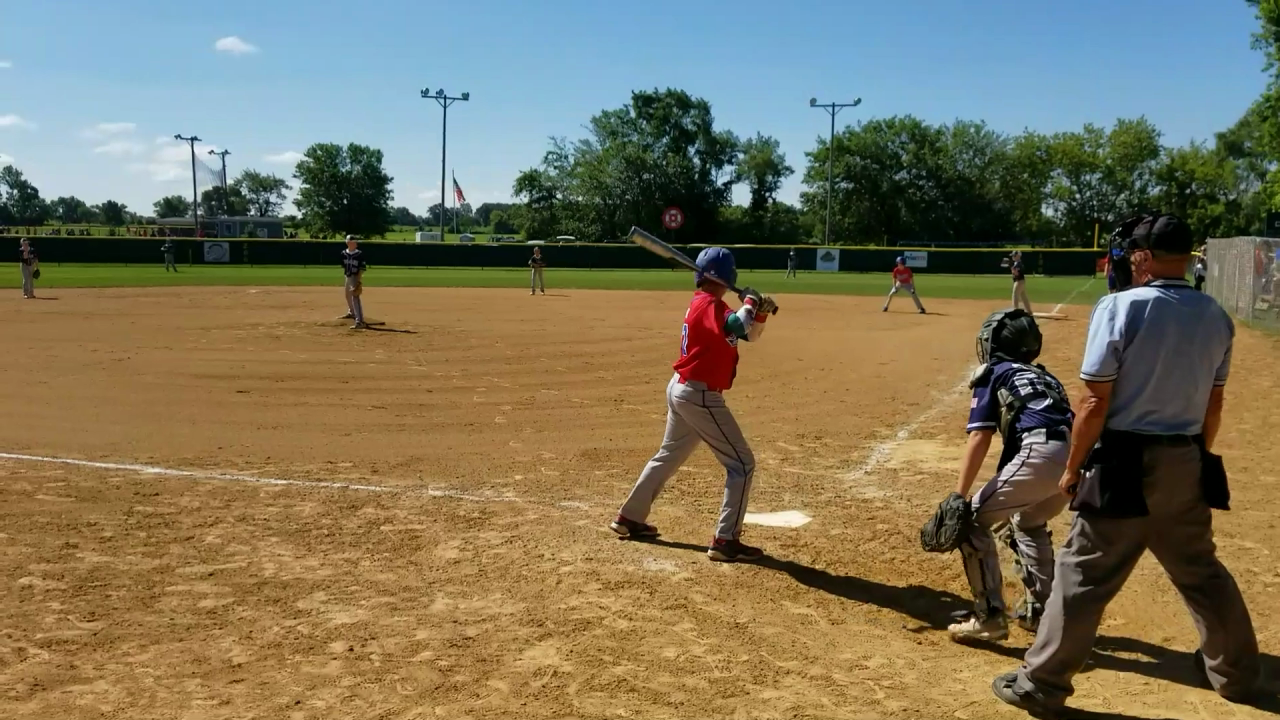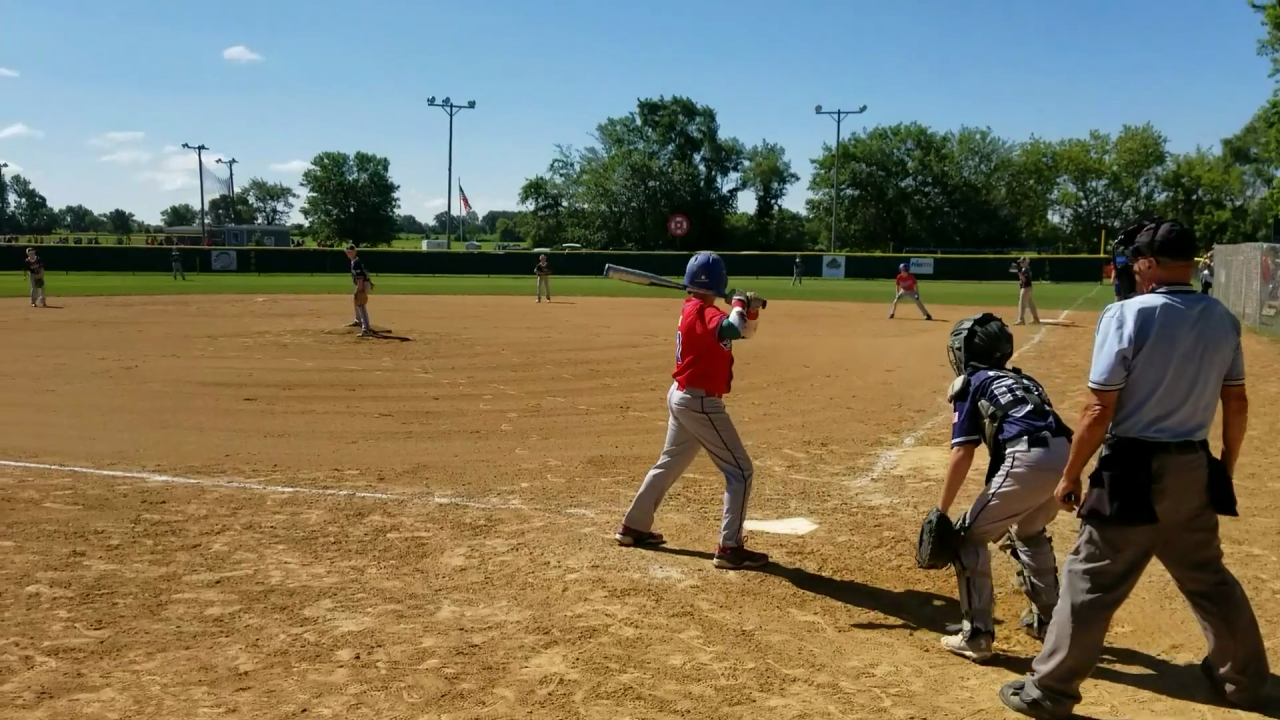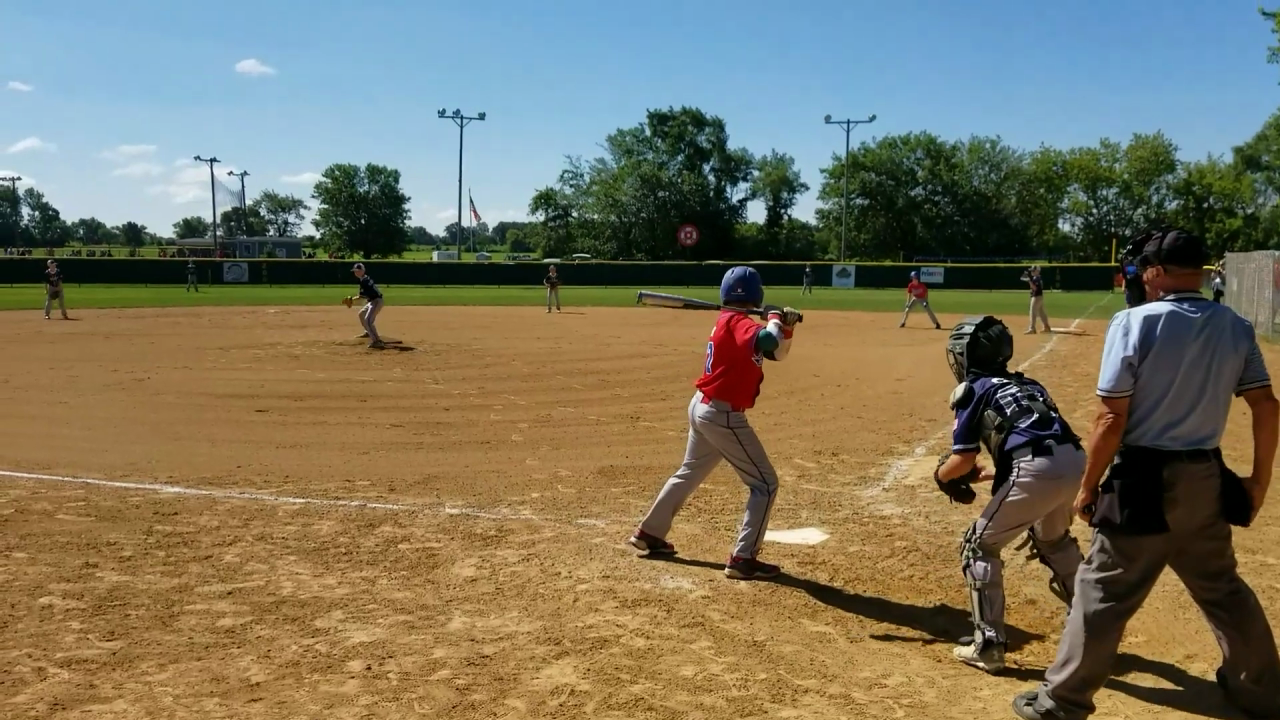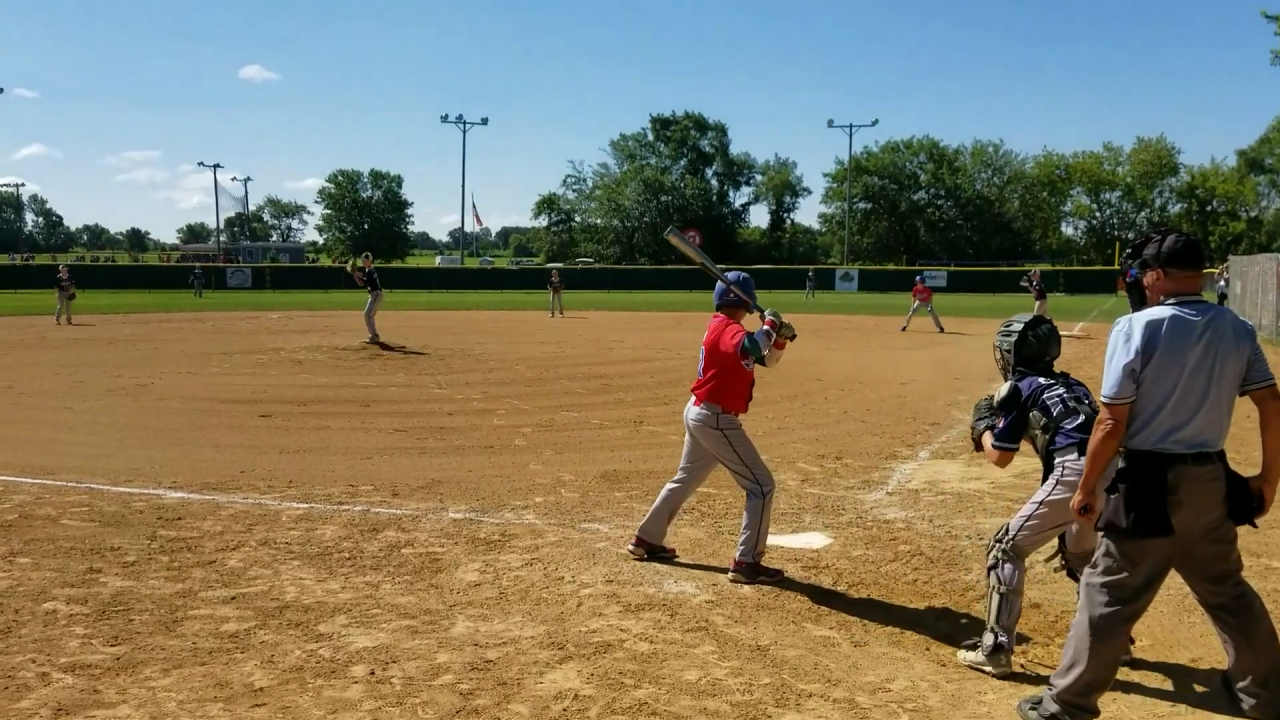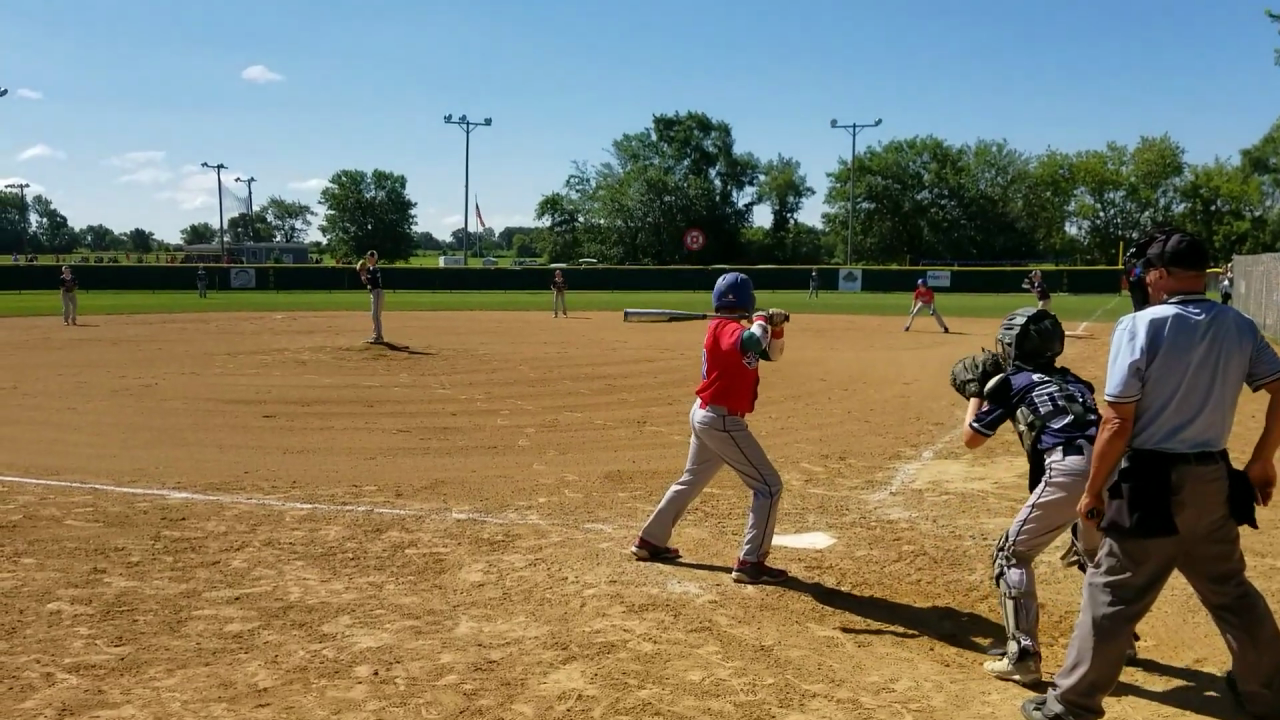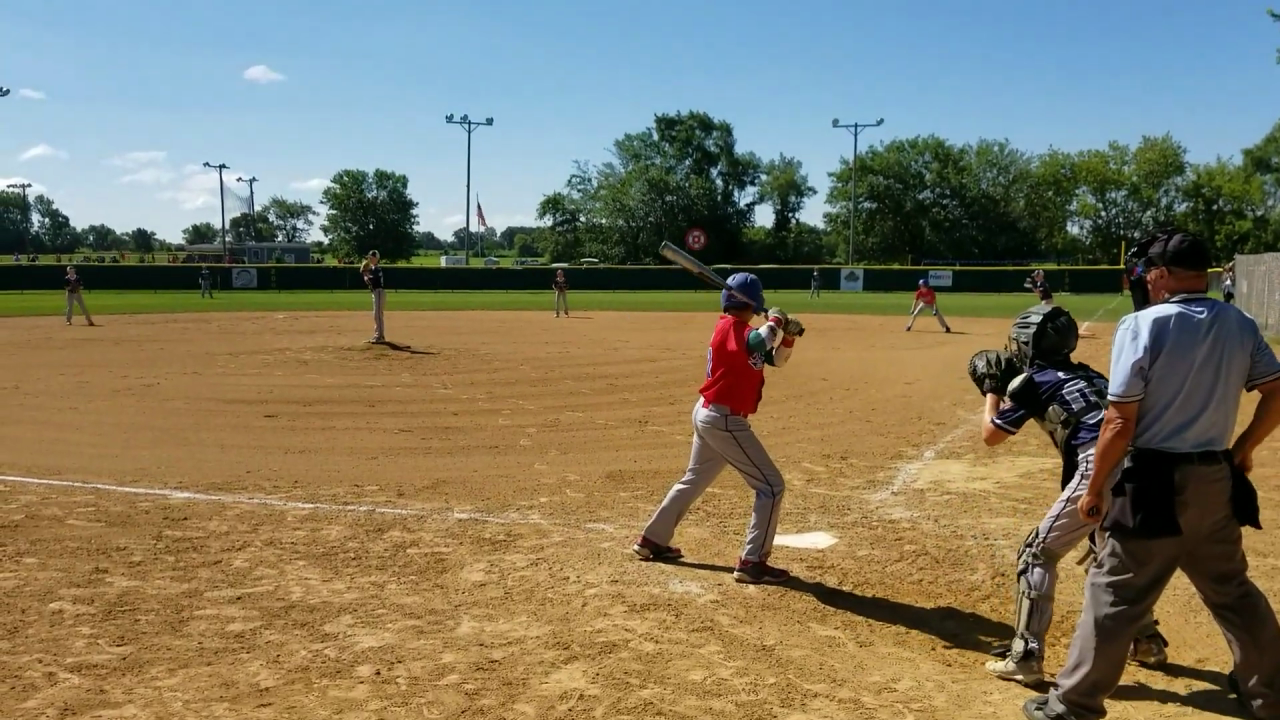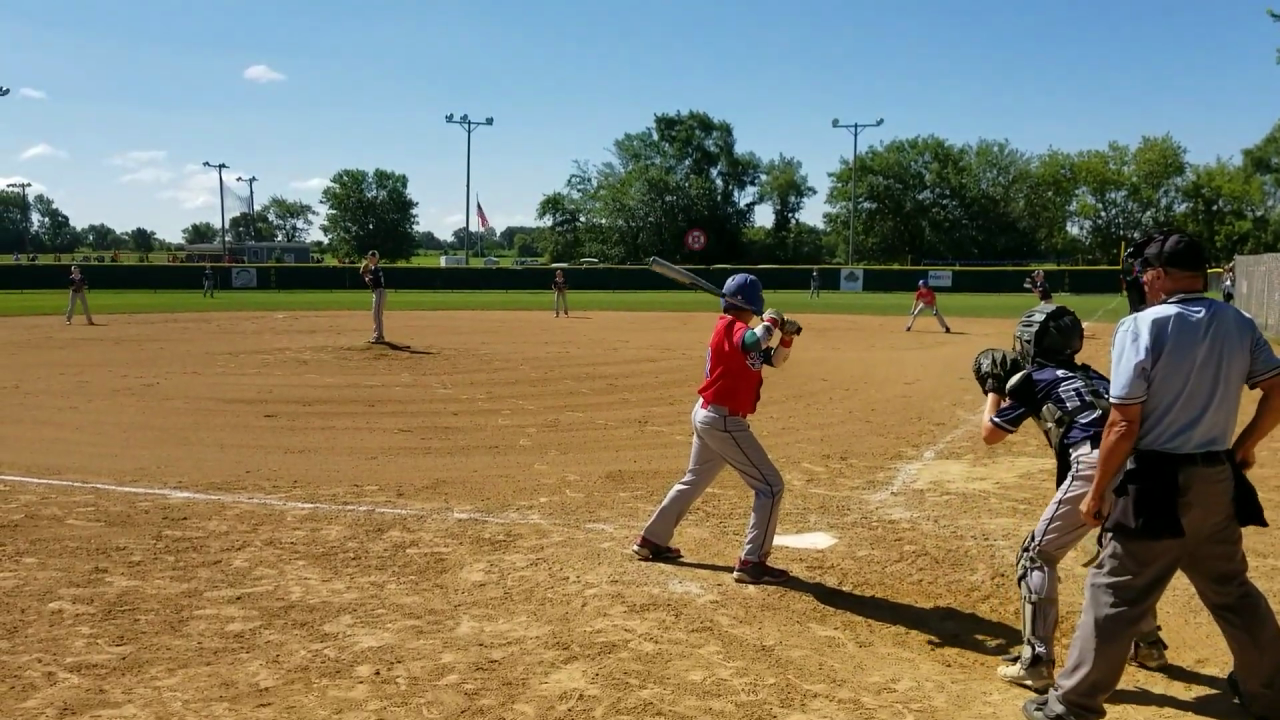
dt=0.4s
person 1, frame 1
left shoulder: (1120, 307)
right shoulder: (1215, 316)
left elbow: (1096, 401)
right elbow: (1213, 403)
left wrist: (1074, 467)
left hip: (1125, 465)
right hip: (1187, 464)
left knee: (1082, 576)
right knee: (1202, 573)
left ankle: (1040, 685)
right ankle: (1235, 673)
person 1, frame 2
left shoulder: (1127, 314)
right shoulder: (1222, 320)
left elbow: (1100, 410)
right elbow: (1236, 402)
left wrist: (1070, 476)
right wrist: (1224, 466)
left hip: (1134, 472)
right hip: (1195, 470)
left knee: (1090, 583)
right knee: (1210, 579)
right ankle: (1244, 679)
person 1, frame 3
left shoulder: (1134, 323)
right shoulder: (1235, 328)
left elbow: (1112, 419)
left wrist: (1089, 485)
left hip: (1145, 480)
right hip: (1206, 479)
left knee: (1103, 592)
right knee: (1223, 588)
person 1, frame 4
left shoulder: (1136, 327)
right shoulder: (1237, 329)
left elbow: (1112, 424)
left wrist: (1086, 488)
left hip: (1150, 485)
right hip: (1211, 482)
left knee: (1108, 596)
right knee: (1228, 592)
person 1, frame 5
left shoulder: (1140, 326)
right shoulder: (1240, 327)
left elbow: (1118, 423)
left wrist: (1093, 490)
left hip: (1152, 483)
right hip: (1214, 480)
left knee: (1111, 595)
right knee: (1231, 590)
person 1, frame 6
left shoulder: (1143, 324)
right shoulder: (1241, 326)
left elbow: (1120, 422)
left wrist: (1094, 489)
left hip: (1154, 482)
right hip: (1216, 480)
left knee: (1112, 595)
right knee: (1232, 590)
person 1, frame 7
left shoulder: (1141, 327)
right shoulder: (1239, 325)
left elbow: (1123, 425)
left wrist: (1097, 491)
left hip: (1157, 485)
right hip: (1218, 480)
left knee: (1113, 595)
right knee: (1232, 590)
person 2, frame 1
left shoulder: (992, 374)
right shoulder: (1045, 377)
left elbow: (979, 438)
left wrist: (959, 497)
left hip: (1041, 453)
left knee: (972, 520)
right knee: (1028, 522)
left ankle: (990, 614)
right ankle: (1042, 610)
person 2, frame 2
left shoulder: (970, 384)
right shoulder: (1024, 381)
left elbow: (963, 453)
left wrist: (941, 511)
left hip: (1028, 461)
right hip: (1066, 456)
left knee: (970, 536)
right knee: (1027, 531)
left ankle: (977, 634)
right ankle: (1048, 618)
person 2, frame 3
left shoulder: (972, 391)
right shoulder: (1027, 385)
left elbow: (963, 459)
left wrist: (940, 475)
right wrist: (997, 476)
left hip: (1037, 470)
right hip: (1075, 462)
left knee: (979, 546)
right knee: (1053, 538)
left ankle: (988, 645)
person 2, frame 4
left shoulder: (1017, 389)
right shoulder: (1070, 385)
left elbow: (1000, 456)
left wrist: (982, 431)
left hip: (1076, 472)
right hip: (1112, 469)
left knee: (1007, 548)
right knee: (1081, 550)
left ankle: (995, 650)
person 2, frame 5
left shoulder: (1009, 384)
right shoulder: (1073, 381)
left elbow: (971, 438)
left wrist: (975, 394)
left hip: (1068, 472)
left knee: (1011, 554)
right knee: (1093, 549)
left ankle: (1022, 656)
person 2, frame 6
left shoulder: (1032, 382)
right shoulder: (1089, 376)
left elbow: (990, 435)
left wrist: (992, 389)
left knee: (1038, 553)
left ankle: (1026, 657)
right ankle: (1147, 641)
person 2, frame 7
left shoulder: (1032, 380)
right shoulder: (1091, 376)
left elbow: (990, 434)
left wrist: (994, 389)
left hip: (1094, 467)
left knee: (1037, 556)
left ankle: (1036, 661)
right ankle: (1147, 644)
person 3, frame 1
left shoulder: (703, 303)
right shoulder: (710, 305)
left elbow: (748, 334)
right elbow: (737, 326)
left wrist: (761, 312)
right wrist: (750, 302)
left hip: (680, 389)
right hip: (700, 395)
left knee: (668, 456)
right knee: (742, 463)
left ankle: (629, 518)
right ankle: (725, 541)
person 3, frame 2
left shoulder: (695, 309)
right shoulder: (703, 311)
left elbow: (745, 331)
right elbow: (732, 330)
left wrist: (751, 309)
right wrist: (739, 302)
left hip: (682, 396)
right hip: (700, 402)
left knee: (669, 464)
right knee: (740, 470)
left ankle: (633, 527)
right ankle: (729, 548)
person 3, frame 3
left shoulder: (729, 322)
right shoulder: (738, 323)
left elbow: (777, 352)
right elbow: (769, 340)
left wrist: (786, 326)
right wrist: (775, 318)
left hip: (702, 408)
right hip: (723, 415)
left knee: (688, 474)
right knee: (765, 483)
left ankle: (648, 533)
right ankle: (742, 559)
person 3, frame 4
left shoulder: (722, 327)
right shoulder: (728, 328)
left elbow: (766, 360)
right elbow: (754, 349)
left wrist: (780, 339)
right wrist: (770, 323)
left hip: (698, 413)
right hip: (716, 418)
left knee: (685, 479)
right knee: (761, 486)
left ankle: (646, 539)
right ankle: (746, 563)
person 3, frame 5
left shoulder: (727, 329)
right shoulder: (726, 328)
left elbow: (772, 353)
right elbow: (753, 342)
left wrist: (776, 328)
right wrist: (762, 320)
left hip: (705, 415)
right hip: (722, 420)
left knee: (691, 481)
right knee: (769, 486)
left ankle: (650, 541)
right ankle: (749, 563)
person 3, frame 6
left shoulder: (734, 329)
right shoulder: (732, 327)
left elbow: (776, 359)
right elbow: (759, 343)
left wrist: (788, 336)
right wrist: (775, 321)
left hip: (708, 414)
right hip: (724, 420)
left knee: (693, 480)
right knee: (771, 486)
left ankle: (652, 540)
right ankle: (751, 562)
person 3, frame 7
left shoulder: (735, 330)
right shoulder: (730, 327)
left elbow: (775, 360)
right elbow: (753, 342)
left wrist: (786, 337)
right wrist: (771, 321)
left hip: (707, 415)
right hip: (723, 420)
left knee: (693, 481)
right knee: (770, 486)
left ankle: (651, 540)
right ankle: (751, 562)
